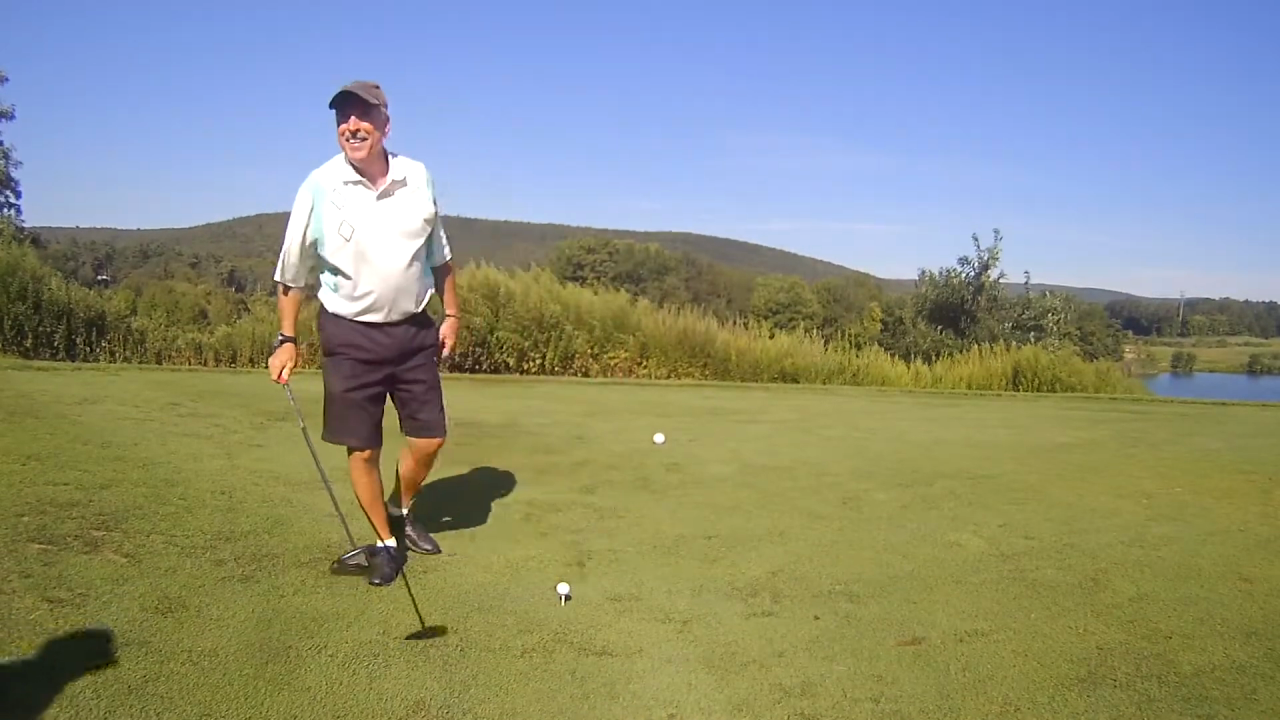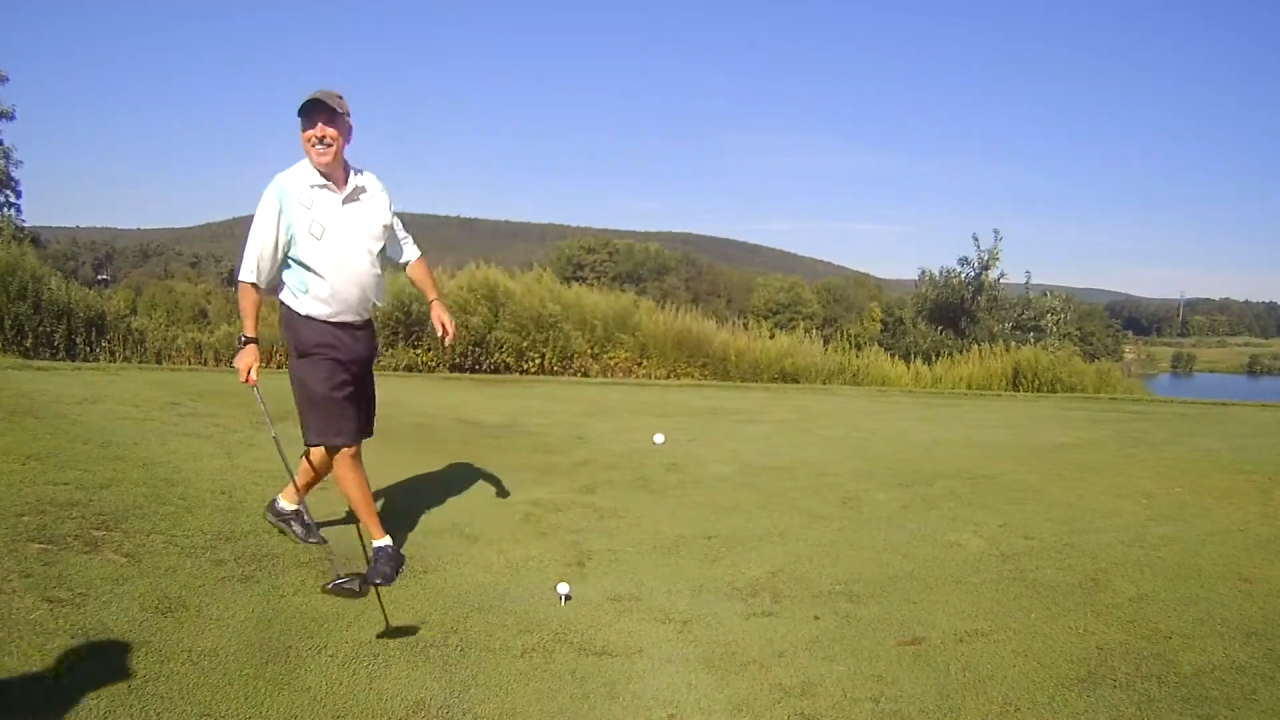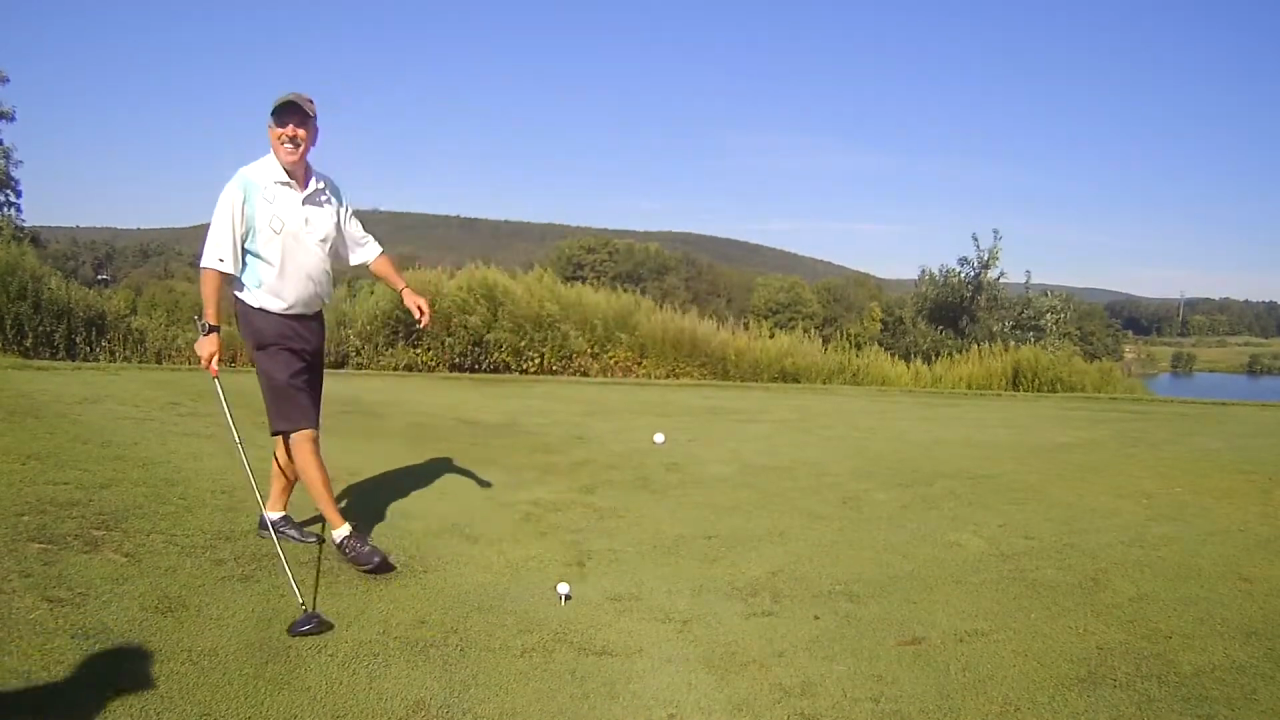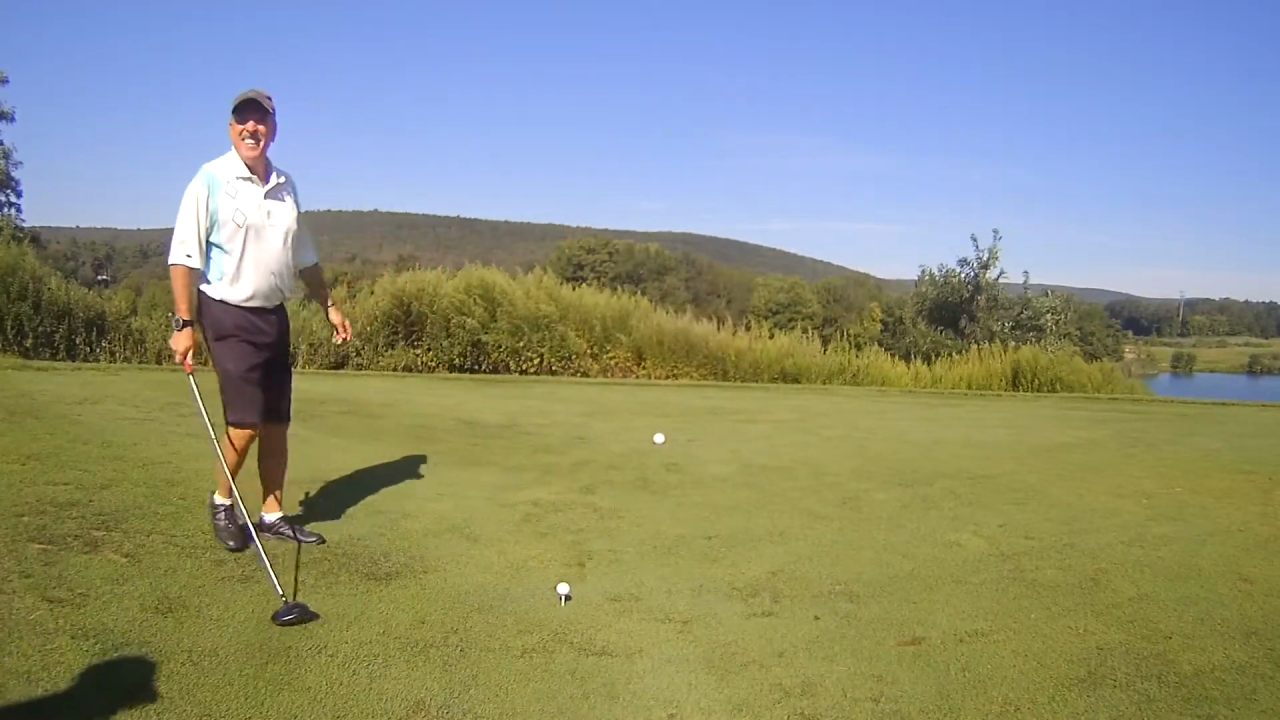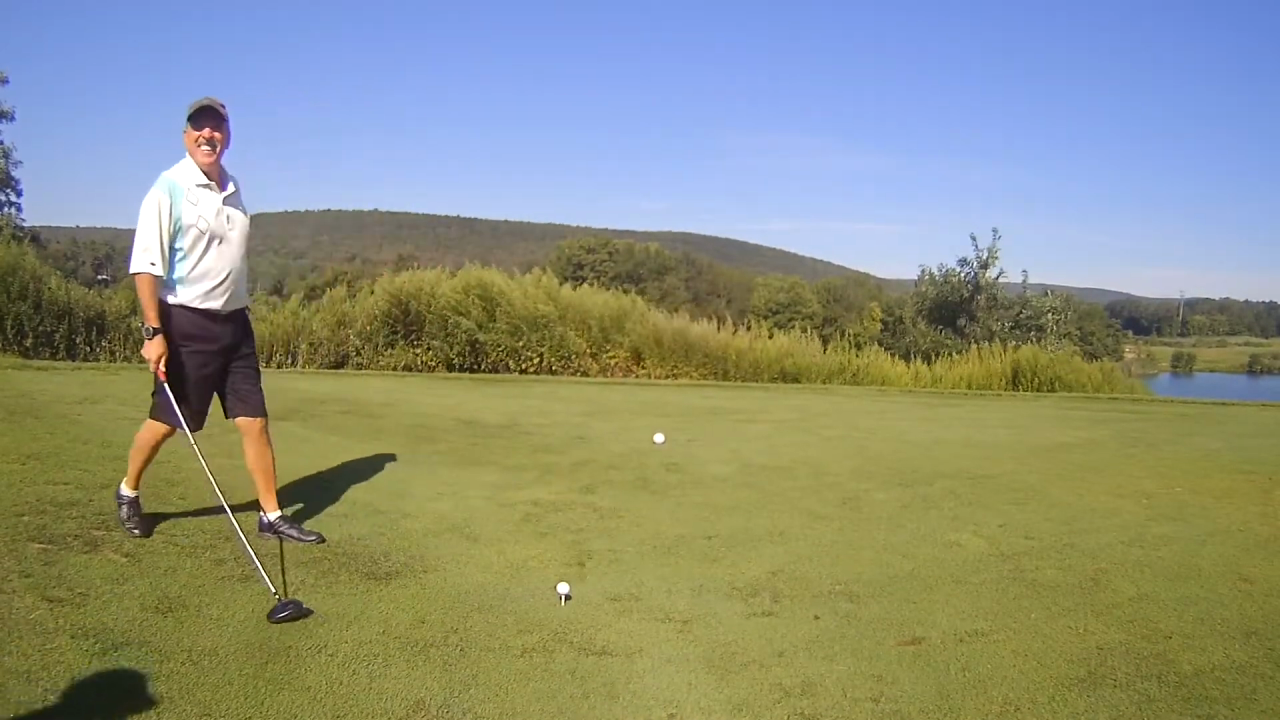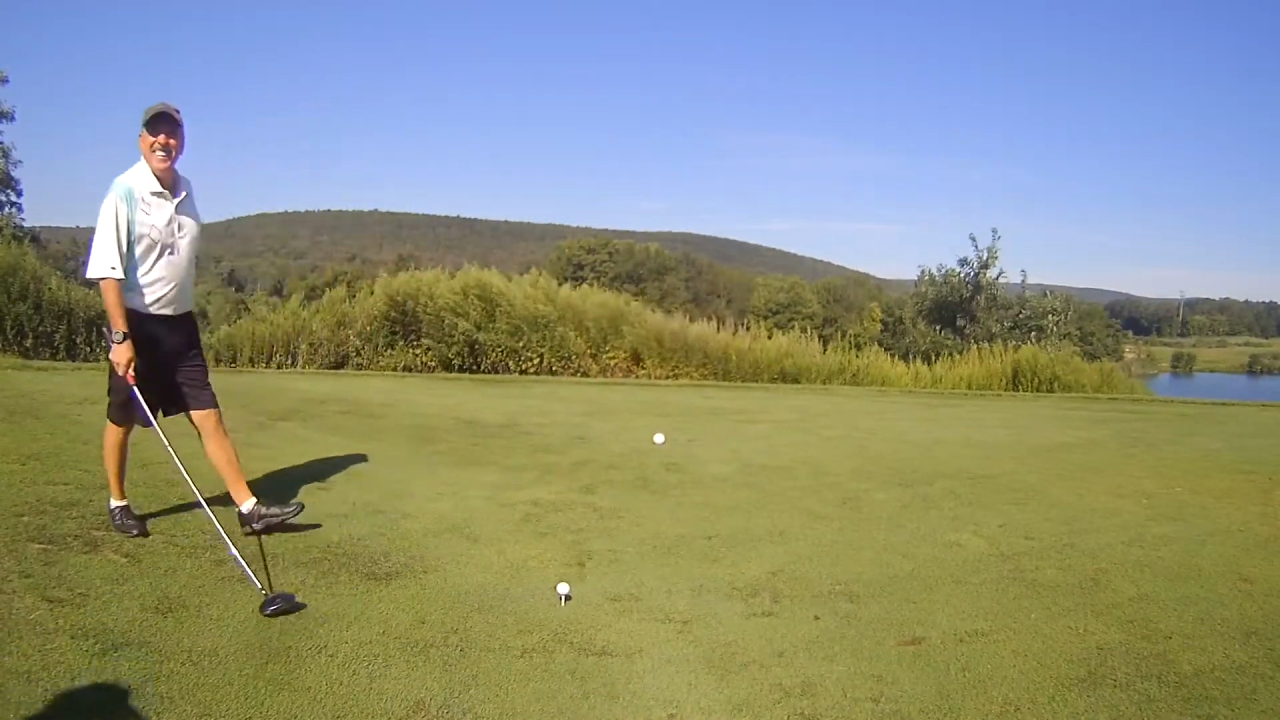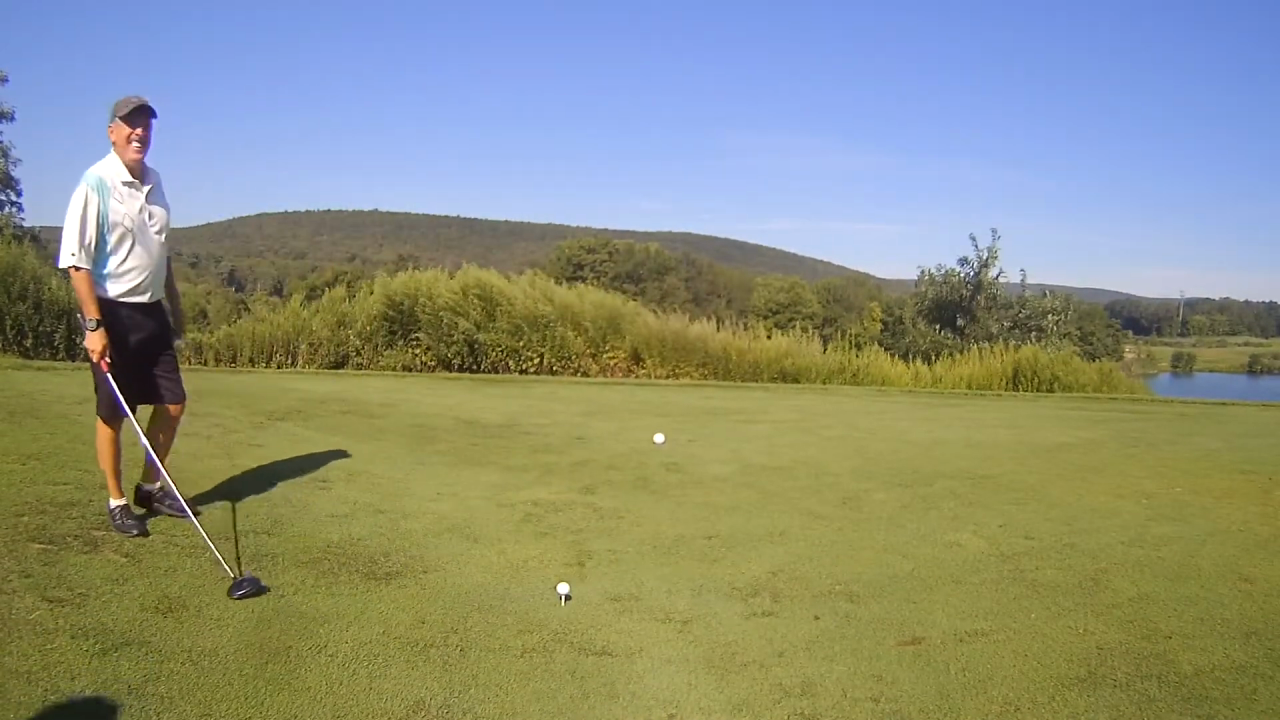
dt=0.2s
person 1, frame 1
left shoulder: (418, 178)
right shoulder: (318, 189)
left elbow: (439, 254)
right elbow: (290, 274)
left wrist: (451, 314)
right wrist: (286, 340)
left hip: (412, 330)
right hip: (349, 335)
left knee: (429, 439)
right knee: (362, 448)
left ankle: (402, 509)
right ankle: (385, 541)
person 1, frame 2
left shoulder: (372, 188)
right shoulder: (284, 191)
left elbow: (405, 250)
right elbow: (253, 272)
left wrist: (435, 300)
right wrist: (250, 340)
left hip: (360, 331)
right hip: (313, 333)
left knee: (334, 438)
right knee: (345, 445)
left ankle: (286, 504)
right ankle: (381, 543)
person 1, frame 3
left shoulder: (329, 191)
right shoulder: (246, 185)
left elbow: (363, 248)
right elbow: (215, 261)
left wrist: (405, 291)
right wrist: (210, 327)
left hip: (310, 322)
right hip: (268, 323)
left knee: (297, 430)
right knee: (301, 429)
left ankle: (276, 513)
right ankle: (342, 533)
person 1, frame 4
left shoulder: (286, 184)
right shoulder: (210, 181)
left elbow: (303, 256)
right elbow: (183, 258)
left wrist: (330, 306)
right wrist: (183, 323)
left hip: (273, 317)
right hip: (227, 319)
left knee: (277, 424)
right knee: (244, 423)
left ankle: (273, 513)
right ankle: (222, 500)
person 1, frame 5
left shoulder: (233, 189)
right shoulder: (167, 188)
right elbow: (145, 266)
right wrist: (154, 332)
left hip: (232, 324)
right hip: (184, 324)
left knee: (254, 422)
right knee: (165, 420)
left ankle: (272, 516)
right ankle: (128, 491)
person 1, frame 6
left shoulder: (185, 190)
right shoulder: (124, 194)
right elbow: (106, 271)
right wrist: (121, 336)
left hip: (181, 323)
right hip: (138, 323)
left knee: (209, 414)
right knee: (123, 420)
left ankle: (247, 506)
right ankle: (118, 502)
person 1, frame 7
left shoulder: (154, 182)
right shoulder: (95, 183)
right elbow: (77, 261)
left wrist: (174, 307)
right wrist: (93, 325)
left hip: (152, 312)
right hip: (112, 313)
left knee: (171, 405)
right knee: (114, 413)
left ankle: (149, 486)
right ankle: (117, 501)
